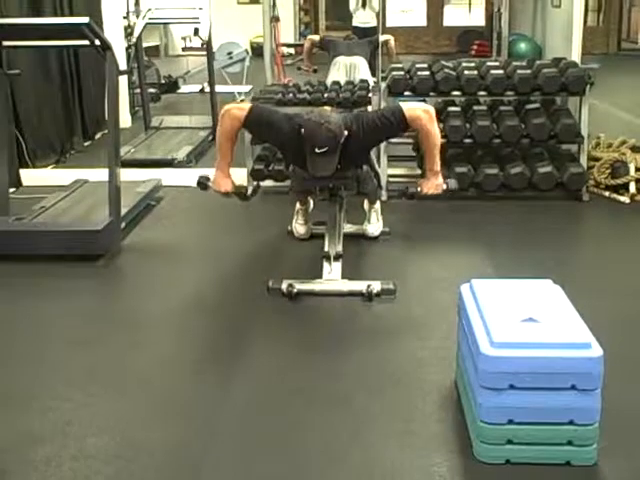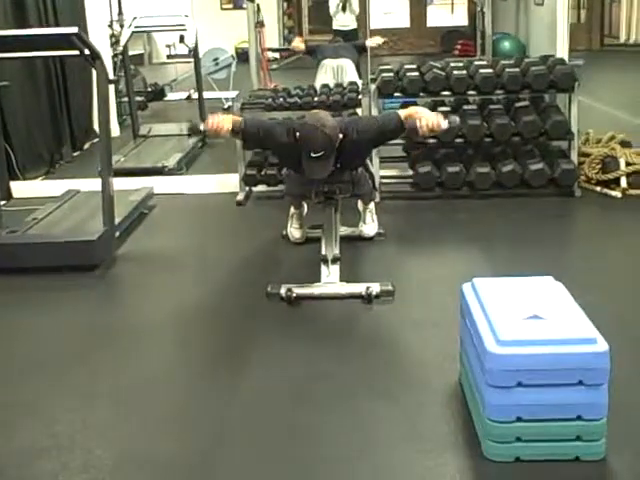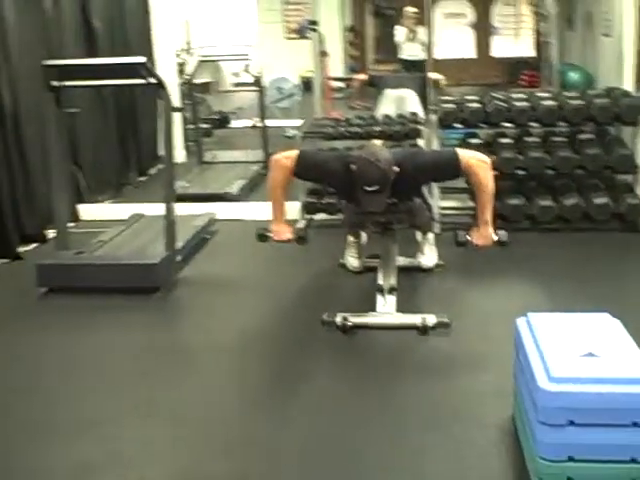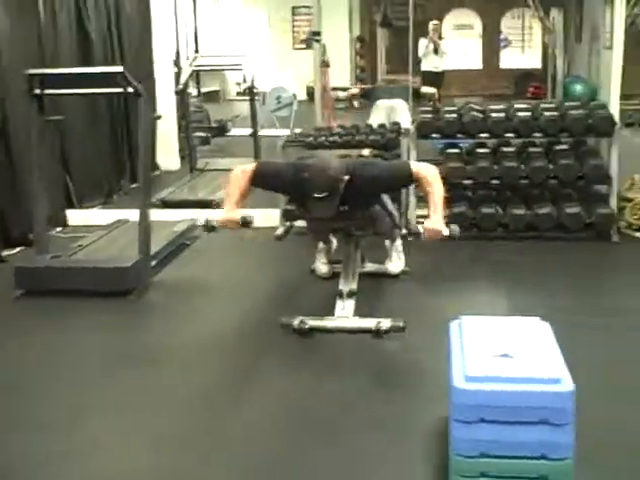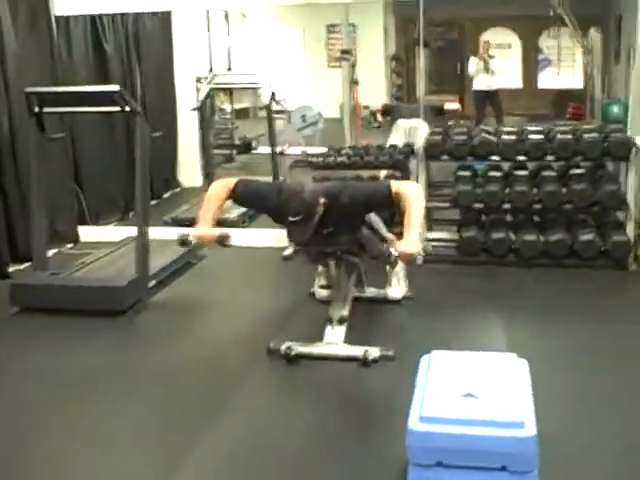
dt=1s
person 1, frame 1
left shoulder: (362, 128)
right shoulder: (288, 129)
left elbow: (423, 113)
right elbow: (232, 112)
left wrist: (433, 174)
right wrist: (222, 172)
left hip: (354, 169)
left knee: (369, 188)
right knee: (299, 190)
left ankle: (373, 206)
right ankle: (303, 206)
person 1, frame 2
left shoulder: (359, 132)
right shoulder: (283, 136)
left elbow: (412, 113)
right elbow: (229, 123)
left wrist: (428, 117)
right wrist: (220, 123)
left hip: (349, 171)
left knee: (364, 188)
right knee: (294, 192)
left ankle: (367, 207)
right ankle: (297, 210)
person 1, frame 3
left shoulder: (413, 164)
right shoulder: (339, 167)
left elbow: (479, 161)
right elbow: (281, 161)
left wrist: (484, 225)
right wrist: (279, 220)
left ankle: (426, 237)
right ankle: (355, 239)
person 1, frame 4
left shoulder: (367, 174)
right shoulder: (295, 175)
left elbow: (426, 170)
right elbow: (243, 171)
left wrist: (436, 217)
right wrist: (230, 208)
left hip: (365, 208)
left ankle: (394, 243)
right ankle: (326, 245)
person 1, frame 5
left shoulder: (347, 198)
right shoulder: (279, 198)
left elbow: (410, 190)
right elbow: (224, 185)
left wrist: (411, 240)
right wrist: (205, 225)
left hip: (358, 228)
